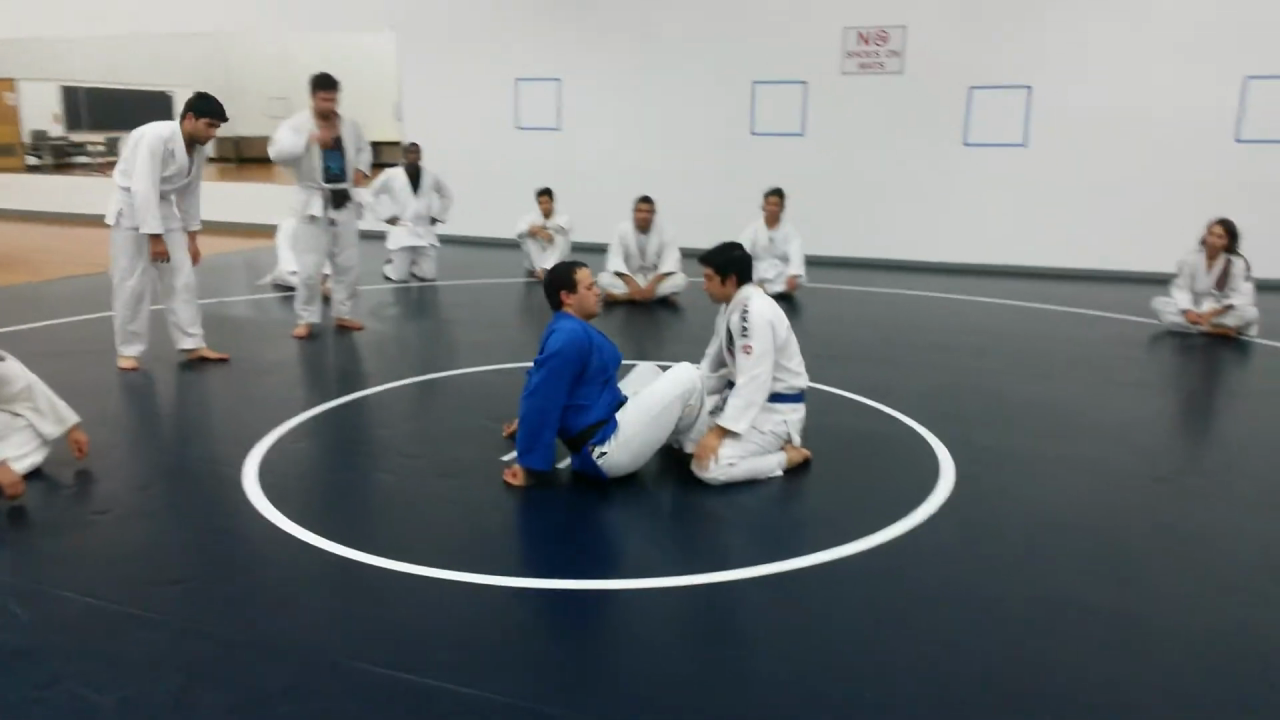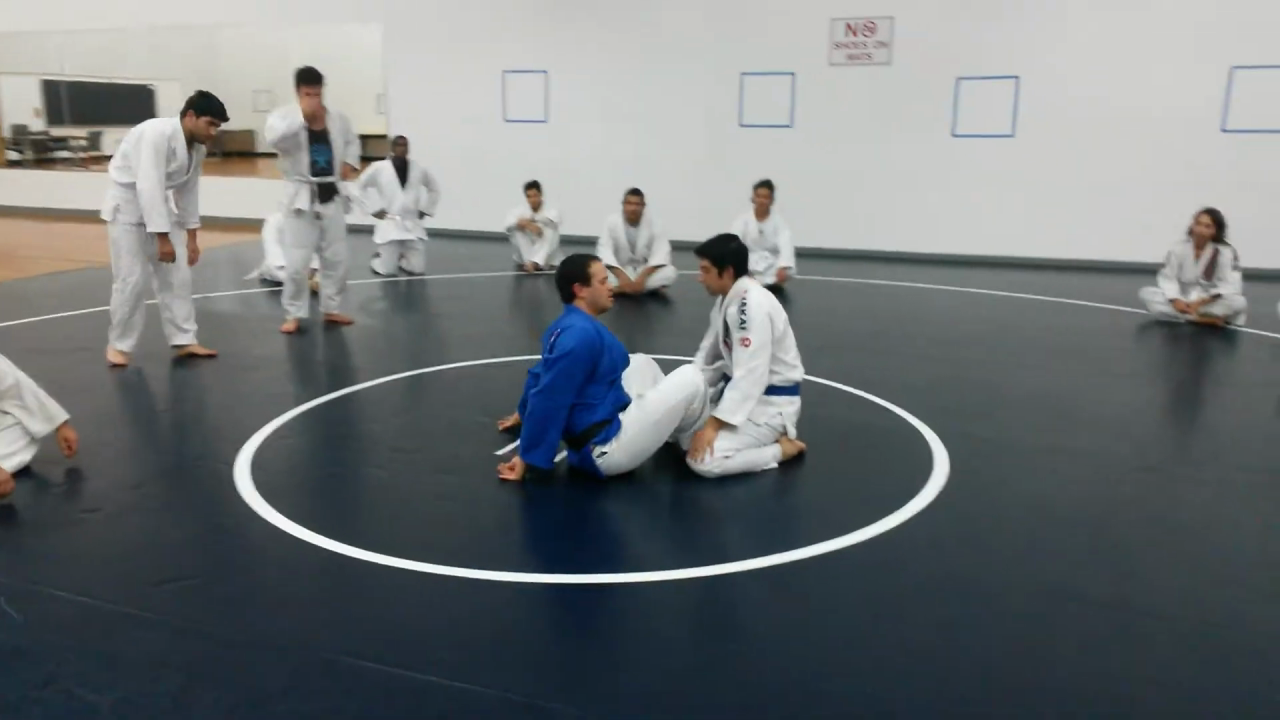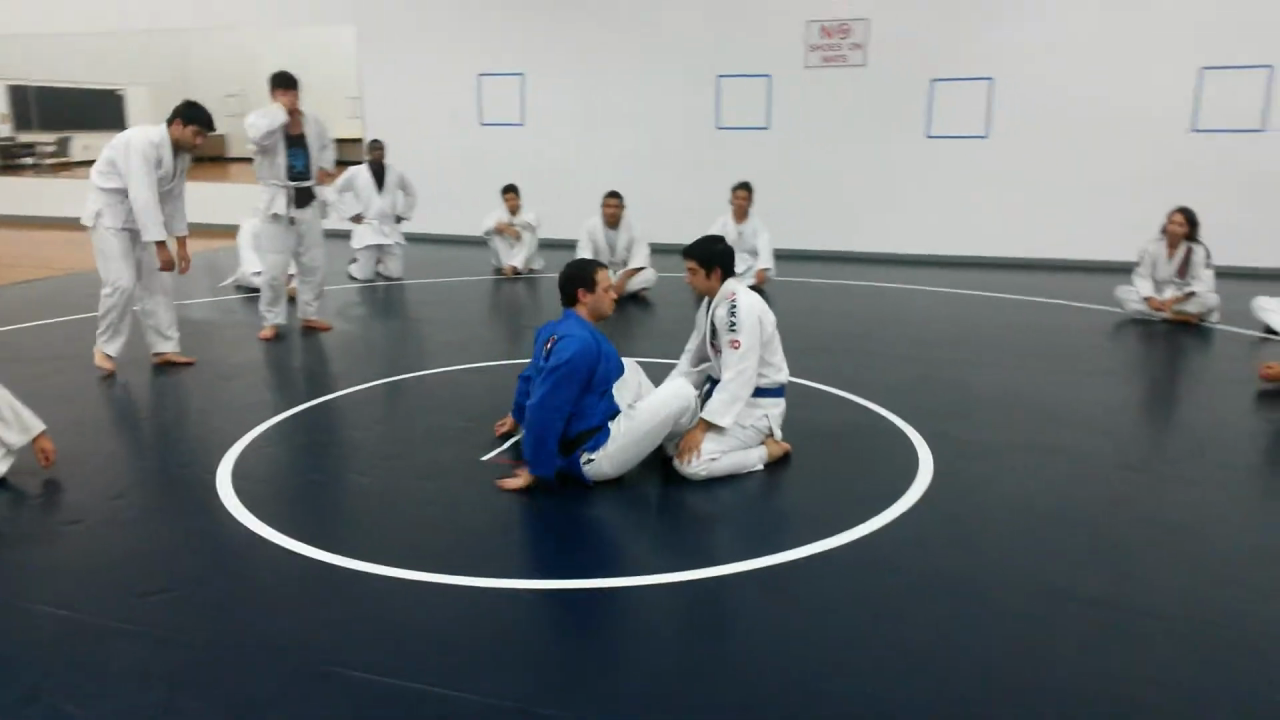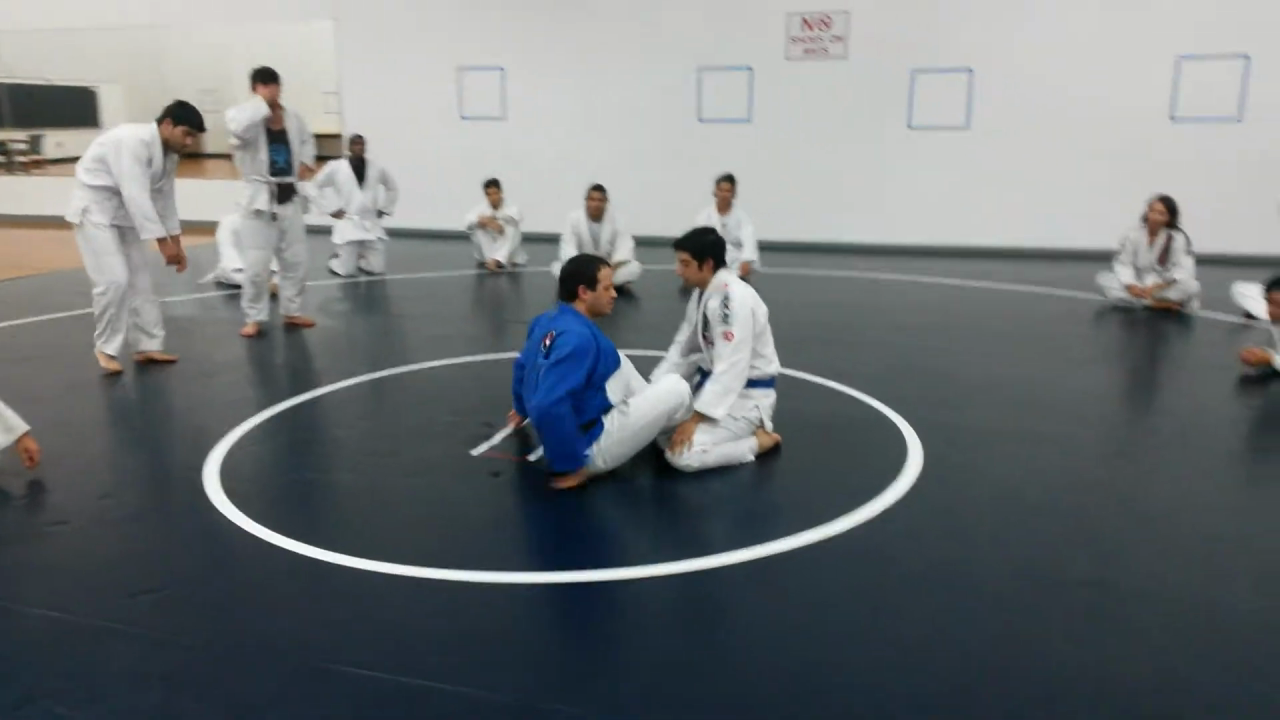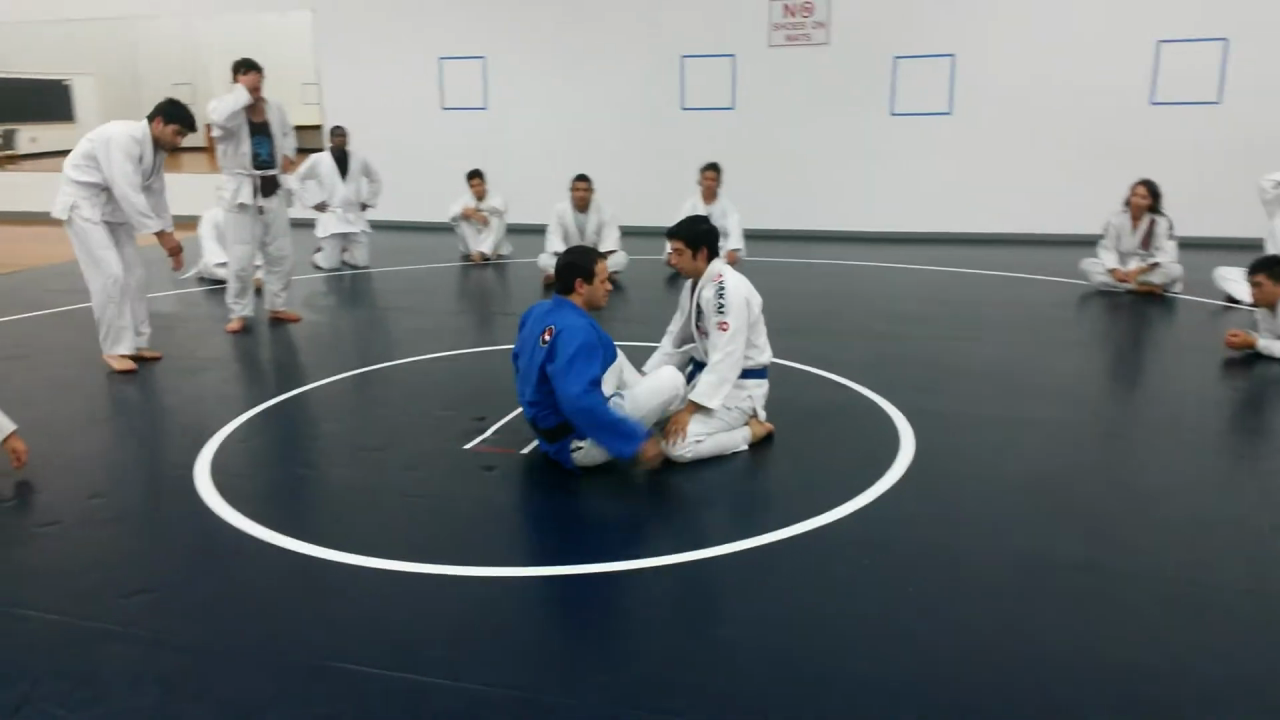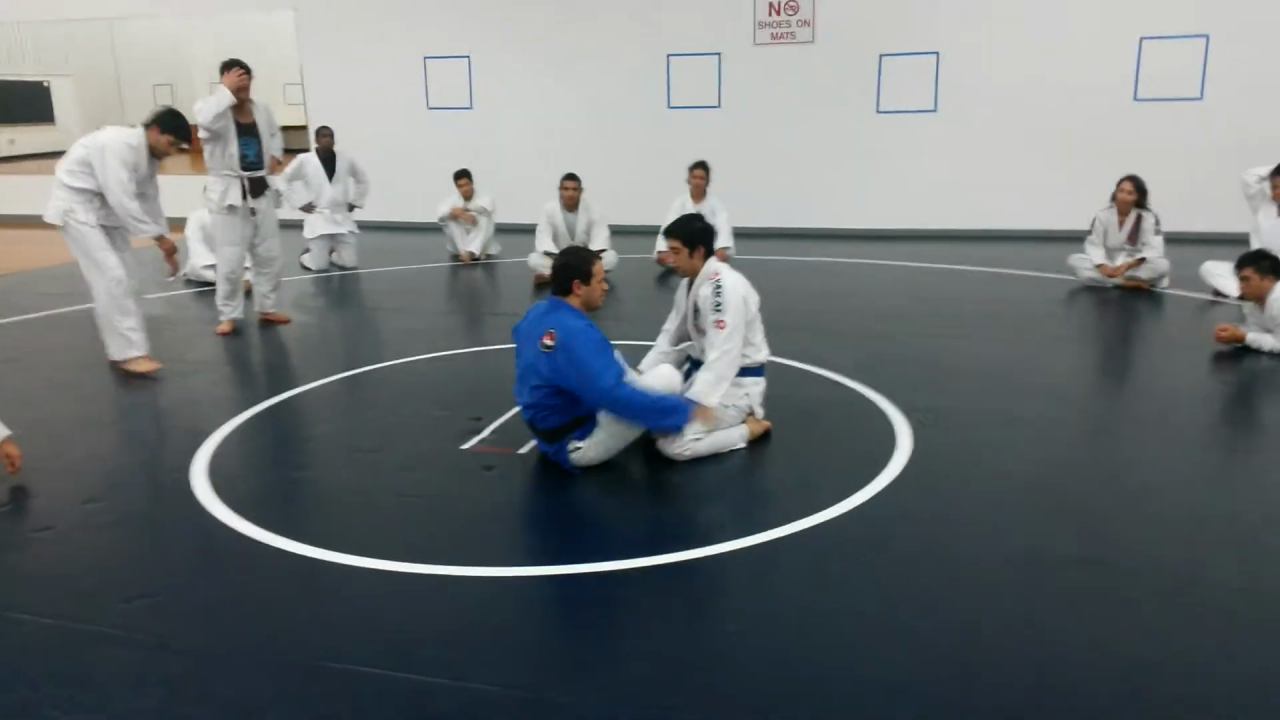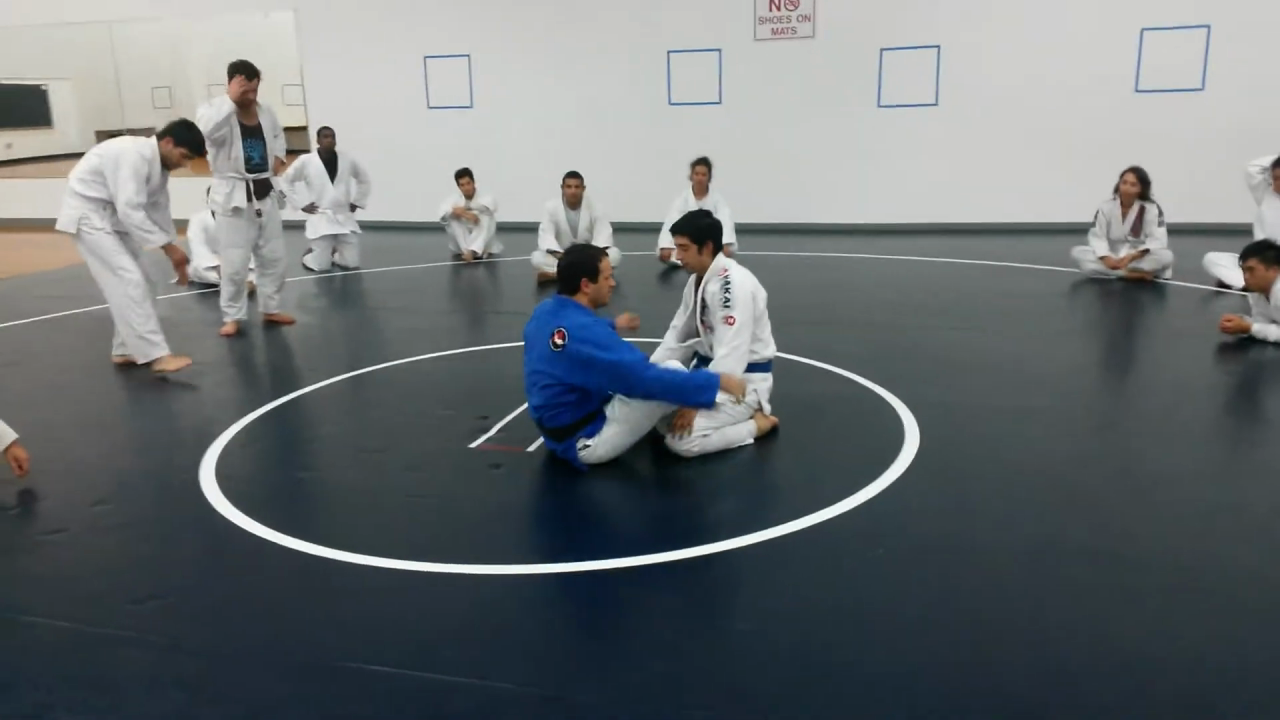
dt=0.1s
person 1, frame 1
left shoulder: (350, 125)
right shoulder: (295, 123)
left elbow: (364, 149)
right elbow: (277, 151)
left wrist: (361, 170)
right wrist: (308, 140)
left hip: (344, 202)
right hip: (314, 203)
left knee: (347, 264)
right knee: (309, 267)
left ankle: (342, 314)
right ankle: (306, 319)
person 1, frame 2
left shoulder: (337, 118)
right shoulder: (284, 115)
left elbow: (352, 142)
right elbow: (274, 137)
left wrist: (350, 164)
right wrist: (302, 114)
left hip: (332, 196)
right hip: (302, 197)
left knee: (337, 258)
right knee: (297, 262)
left ankle: (331, 309)
right ankle: (294, 314)
person 1, frame 3
left shoulder: (312, 122)
right shoulder: (259, 117)
left elbow: (327, 146)
right elbow: (258, 136)
left wrist: (325, 168)
right wrist: (281, 110)
left hip: (309, 200)
right hip: (278, 202)
left knee: (313, 264)
right knee: (274, 268)
left ankle: (309, 314)
right ankle: (271, 320)
person 1, frame 4
left shoulder: (293, 117)
right shoulder: (239, 112)
left elbow: (306, 142)
right elbow: (240, 129)
left wrist: (306, 163)
right wrist: (261, 103)
left hip: (290, 196)
right hip: (259, 198)
left knee: (295, 260)
right knee: (256, 264)
left ankle: (292, 311)
right ankle: (254, 317)
person 1, frame 5
left shoulder: (274, 109)
right shoulder: (222, 105)
left elbow: (288, 134)
right elbow: (221, 120)
left wrist: (287, 156)
right wrist: (242, 92)
left hip: (273, 189)
right hip: (241, 192)
left knee: (280, 253)
right knee: (241, 258)
left ankle: (277, 305)
right ankle: (239, 313)
person 1, frame 6
left shoulder: (261, 109)
right shoulder: (208, 106)
left elbow: (274, 134)
right elbow: (207, 121)
left wrist: (275, 156)
right wrist: (226, 92)
left hip: (261, 190)
right hip: (230, 193)
left knee: (269, 255)
right knee: (230, 260)
left ankle: (266, 307)
right ankle: (228, 315)
person 1, frame 7
left shoulder: (264, 111)
right shoulder: (213, 108)
left elbow: (277, 136)
right elbow: (207, 129)
left wrist: (278, 157)
right wrist: (230, 100)
left hip: (265, 192)
right hip: (234, 194)
left knee: (273, 256)
right knee: (235, 262)
left ankle: (270, 308)
right ankle: (232, 316)
person 2, frame 1
left shoulder: (198, 150)
right shoulder: (155, 137)
left elbow: (189, 194)
right elbow: (143, 190)
left wrist: (192, 238)
right wrist: (155, 239)
left hip: (162, 210)
right hip: (131, 211)
left knee: (182, 279)
right knee: (131, 284)
left ankle: (192, 344)
right ankle: (127, 349)
person 2, frame 2
left shoulder: (196, 147)
right shoulder: (156, 134)
left elbow: (188, 191)
right elbow: (149, 187)
left wrist: (192, 237)
right wrist: (162, 238)
left hip: (158, 207)
right hip: (127, 206)
left knee: (178, 275)
right knee: (132, 278)
left ankle: (184, 340)
right ankle: (119, 344)
person 2, frame 3
left shoulder: (180, 155)
right shoulder: (142, 142)
left elbow: (173, 199)
right elbow: (143, 197)
left wrist: (182, 245)
right wrist: (162, 246)
left hip: (139, 212)
right hip: (108, 210)
left knee: (158, 282)
right knee: (122, 283)
left ankle: (164, 348)
right ankle: (106, 347)
person 2, frame 4
left shoulder: (169, 153)
right shoulder: (133, 141)
left elbow: (164, 198)
right elbow: (137, 195)
left wrist: (176, 243)
right wrist: (162, 242)
left hip: (125, 208)
right hip: (95, 207)
left knee: (141, 280)
right knee: (114, 279)
left ankle: (147, 345)
right ankle: (106, 347)
person 2, frame 5
left shoulder: (156, 149)
right shoulder: (124, 138)
left elbow: (155, 195)
right elbow: (129, 193)
left wrist: (170, 241)
right wrist: (163, 235)
left hip: (111, 204)
right hip: (82, 202)
left knee: (131, 276)
right knee: (110, 275)
left ankle: (134, 344)
right ankle: (116, 349)
person 2, frame 6
left shoulder: (149, 156)
right shoulder: (119, 145)
left elbow: (150, 201)
right elbow: (122, 200)
left wrist: (165, 246)
right wrist: (159, 238)
left hip: (104, 208)
right hip: (76, 207)
left knee: (121, 278)
right knee: (112, 277)
left ankle: (126, 349)
right ankle: (131, 353)
person 2, frame 7
left shoulder: (158, 163)
right shoulder: (135, 155)
left elbow: (160, 212)
right elbow: (131, 209)
left wrist: (175, 257)
right wrist: (169, 247)
left hip: (111, 214)
right hip: (87, 214)
left knee: (133, 282)
right knee: (128, 282)
left ankle: (126, 350)
right ankle: (158, 355)
person 3, frame 1
left shoulder: (757, 313)
right shoulder: (732, 307)
left elbow: (754, 382)
right elbow: (713, 365)
left wrist: (718, 432)
left hip: (775, 410)
left knee: (709, 468)
left ankle: (789, 455)
person 3, frame 2
left shoulder: (754, 306)
right shoulder: (727, 300)
left elbow: (751, 375)
right elbow: (708, 357)
left wrist: (714, 425)
left hip: (770, 403)
left knee: (704, 461)
left ankle: (784, 447)
person 3, frame 3
left shoulder: (743, 308)
right shoulder: (711, 301)
left elbow: (739, 377)
right elbow: (693, 358)
left wrist: (702, 427)
left hip: (756, 404)
left knee: (690, 464)
left ankle: (770, 449)
person 3, frame 4
left shoulder: (735, 300)
right shoulder: (702, 294)
left elbow: (732, 369)
right elbow: (683, 349)
left wrist: (694, 419)
left hip: (746, 395)
left knee: (682, 455)
left ankle: (760, 440)
right ankle: (738, 432)
person 3, frame 5
left shoulder: (729, 289)
right shoulder: (694, 283)
left elbow: (726, 360)
right elbow: (675, 340)
left wrist: (688, 410)
left hip: (738, 385)
left knee: (676, 446)
left ankle: (752, 429)
right ankle: (729, 423)
person 3, frame 6
left shoulder: (727, 288)
right shoulder: (690, 282)
left elbow: (723, 358)
right elbow: (671, 338)
left hip: (735, 383)
right hip: (699, 371)
left knee: (673, 444)
left ankle: (750, 426)
right ankle: (722, 420)
person 3, frame 7
left shoulder: (735, 284)
right shoulder: (698, 278)
left elbow: (732, 355)
right elbow: (679, 334)
left wrist: (694, 404)
left hip: (743, 379)
left knee: (682, 441)
left ankle: (758, 422)
person 4, frame 1
left shoulder: (562, 330)
right shoulder: (571, 337)
left elbow: (537, 381)
right elbow: (540, 399)
left wrist: (526, 422)
right wrist: (528, 464)
left hip: (603, 429)
right hip: (606, 452)
left knee: (648, 372)
person 4, frame 2
left shoulder: (566, 325)
right shoulder: (582, 334)
left elbow: (539, 377)
right elbow: (547, 399)
left wrist: (524, 414)
right wrist: (529, 459)
left hip: (598, 430)
right hip: (606, 450)
left knee: (641, 364)
person 4, frame 3
left shoulder: (554, 328)
right shoulder: (580, 343)
left elbow: (529, 378)
right elbow: (544, 410)
left wrist: (519, 417)
right wrist: (536, 469)
right hip: (593, 457)
left knee: (627, 367)
right knee: (681, 391)
person 4, frame 4
left shoulder: (546, 321)
right shoulder: (578, 339)
left elbow: (523, 367)
right elbow: (551, 406)
left wrist: (523, 408)
right wrist: (571, 464)
right hip: (587, 448)
left knee: (618, 363)
right knee: (676, 390)
person 4, frame 5
left shoulder: (539, 312)
right shoulder: (577, 331)
left elbow: (521, 356)
right elbow: (580, 403)
right wrist: (636, 442)
left hip: (553, 423)
right hip: (579, 443)
left knee: (611, 355)
person 4, frame 6
left shoulder: (537, 313)
right shoulder: (577, 334)
right elbow: (614, 395)
right wrist: (686, 409)
right hip: (575, 443)
right knee: (667, 377)
person 4, frame 7
left shoulder: (546, 311)
right shoulder: (586, 332)
right elbow: (647, 378)
left wrist: (609, 327)
left hip: (558, 426)
right hip: (585, 441)
right knee: (671, 383)
